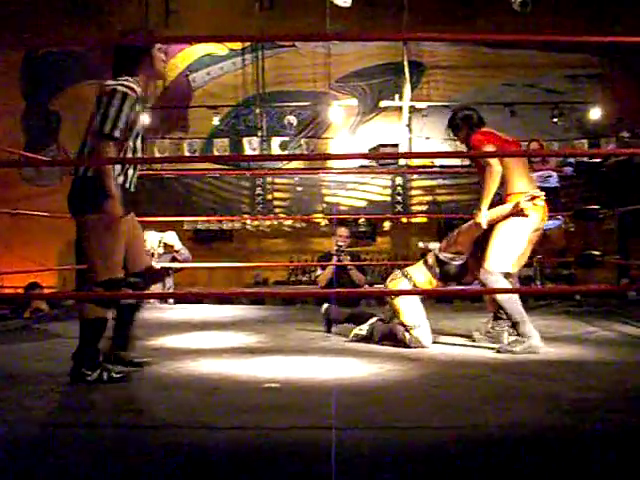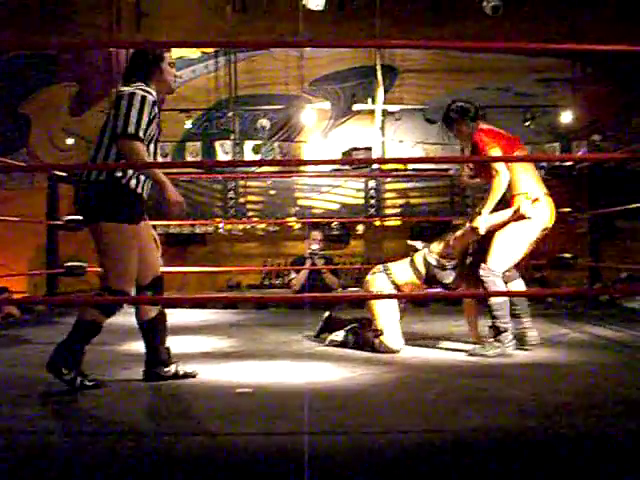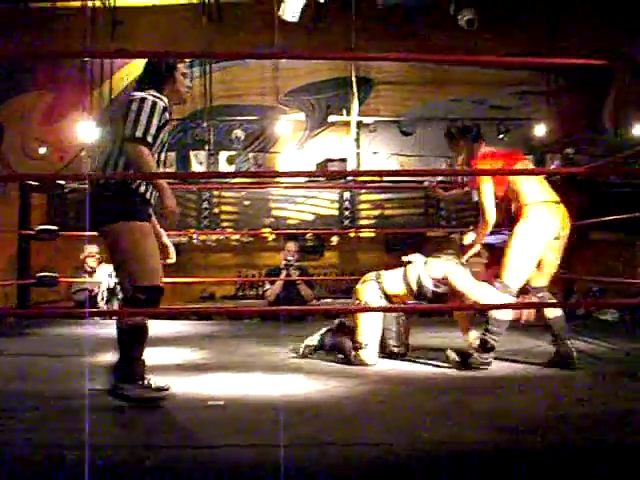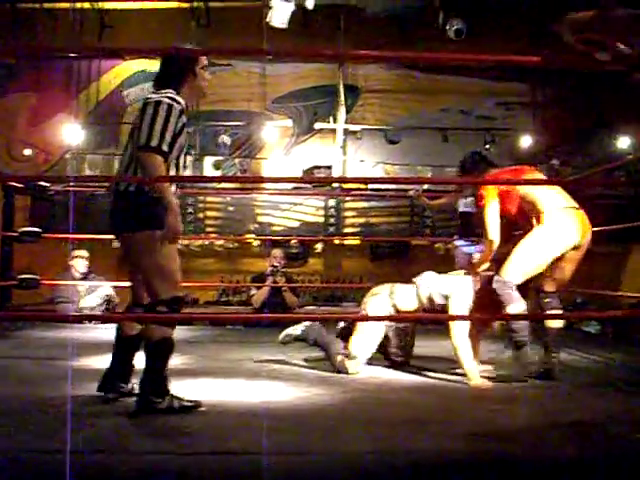
dt=0.3s
person 1, frame 1
left shoulder: (129, 93)
right shoulder: (123, 90)
right elbow: (104, 143)
right wrist: (112, 195)
left hip: (108, 193)
right hip: (99, 192)
left knee: (141, 272)
right knee: (104, 279)
left ankle: (119, 348)
right ankle: (86, 364)
person 1, frame 2
left shoulder: (144, 101)
right shoulder: (140, 95)
right elbow: (129, 144)
left wrist: (143, 223)
right wrist: (165, 185)
left hip: (124, 202)
right hip: (114, 200)
left knee: (151, 282)
right knee: (117, 287)
left ankle: (158, 363)
right ankle: (65, 359)
person 1, frame 3
left shoulder: (153, 108)
right shoulder: (151, 101)
right elbow: (133, 148)
left wrist: (158, 231)
right wrist: (164, 190)
left hip: (124, 204)
right hip: (119, 203)
left knee: (135, 290)
right knee: (147, 287)
left ankle: (130, 375)
right ankle: (127, 373)
person 1, frame 4
left shoulder: (170, 107)
right shoulder: (167, 102)
right elbow: (148, 156)
left wrist: (166, 210)
right wrist: (172, 208)
left hip: (140, 209)
right hip: (142, 209)
left knee: (145, 298)
right knee: (167, 298)
left ankle: (117, 377)
right ankle: (154, 392)
person 2, frame 1
left shoulder: (480, 138)
right shoulder: (505, 140)
left elbow: (495, 169)
left wrist: (483, 209)
right hip: (538, 209)
left knee: (490, 272)
right knee: (507, 272)
left ankle: (528, 335)
person 2, frame 2
left shoulder: (481, 136)
right shoulder: (498, 135)
left elbow: (502, 175)
left wrist: (484, 213)
left hip: (528, 207)
right hip: (543, 207)
left knee: (490, 270)
right knee: (505, 267)
left ankle: (504, 340)
right ankle: (525, 328)
person 2, frame 3
left shoulder: (480, 163)
right shoulder: (507, 155)
left elbow: (489, 215)
left wrist: (475, 242)
left hip: (537, 217)
right hip: (560, 216)
left knee: (505, 287)
right knee: (538, 288)
left ankle: (483, 353)
right ankle: (564, 350)
person 2, frame 4
left shoulder: (489, 185)
right shoulder: (522, 173)
left elbow: (493, 237)
left wrist: (483, 261)
left hip: (557, 224)
right hip: (582, 225)
left knee: (504, 282)
right knee: (549, 291)
left ankle: (521, 355)
right ankle: (550, 361)
person 3, frame 1
left shoulder: (479, 263)
right shoulder: (459, 244)
right elbow: (477, 223)
right wrist: (514, 206)
left hip: (410, 289)
right hip: (401, 285)
left knee: (392, 326)
right knee: (422, 340)
right ankle: (373, 331)
person 3, frame 2
left shoulder: (468, 267)
right shoulder: (452, 249)
left elbow: (470, 300)
right elbow: (474, 229)
left wrist: (477, 337)
left hip: (397, 288)
right hip: (382, 281)
left knee: (374, 329)
right knee: (392, 345)
left ankle: (332, 322)
right ankle: (347, 337)
person 3, frame 3
left shoulder: (462, 277)
right shoulder: (451, 268)
right elbow: (475, 291)
left wrist: (472, 345)
right wrist: (513, 302)
left hip: (392, 295)
right hip: (372, 289)
right knee: (366, 359)
left ankle: (345, 332)
right ankle: (325, 340)
person 3, frame 4
left shoulder: (472, 286)
right shoulder: (462, 289)
left elbow: (472, 329)
right elbow: (459, 337)
left wrist: (476, 364)
right wrist: (473, 376)
left hip: (398, 305)
right hip: (381, 301)
left knee: (401, 359)
right knee: (349, 366)
left ankle: (352, 333)
right ankle: (312, 332)
